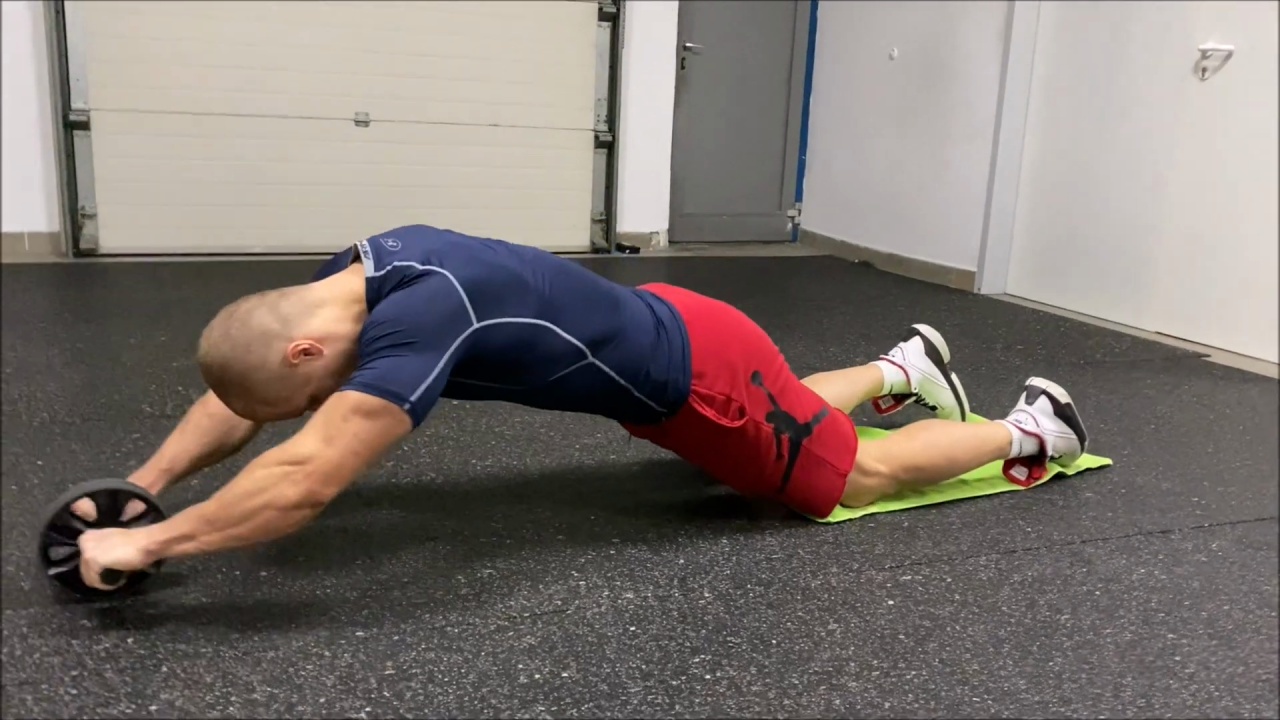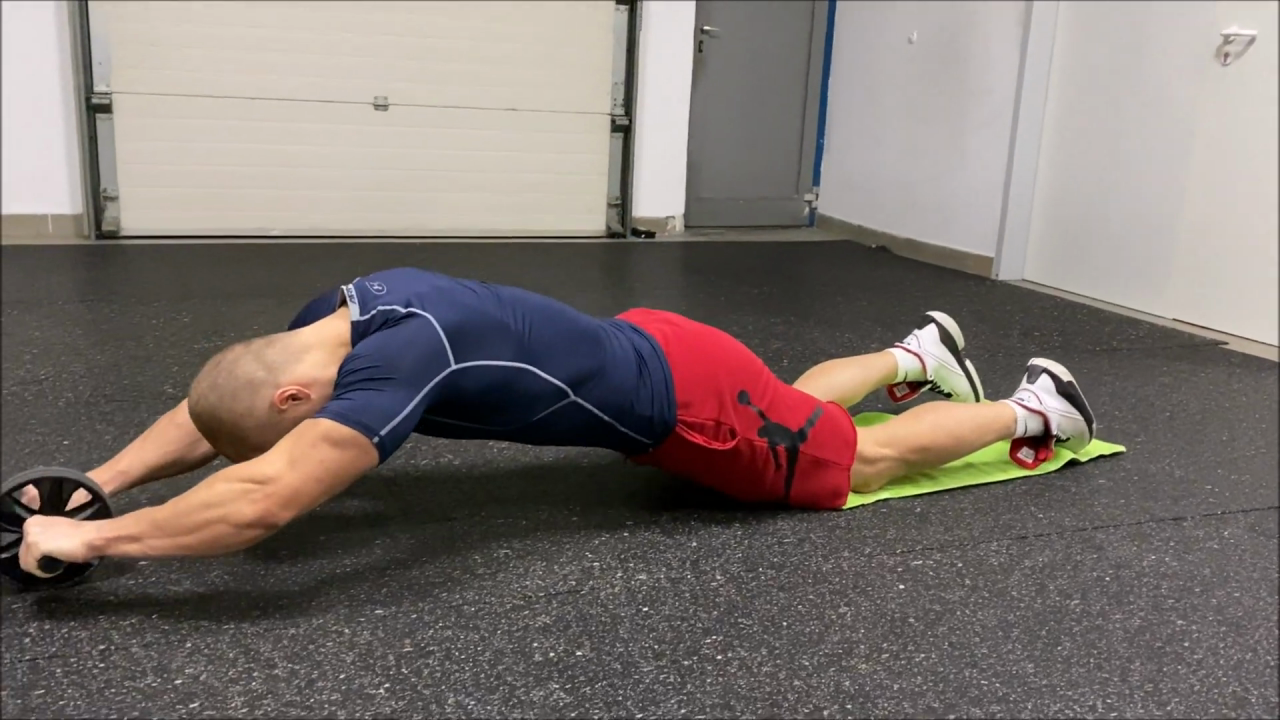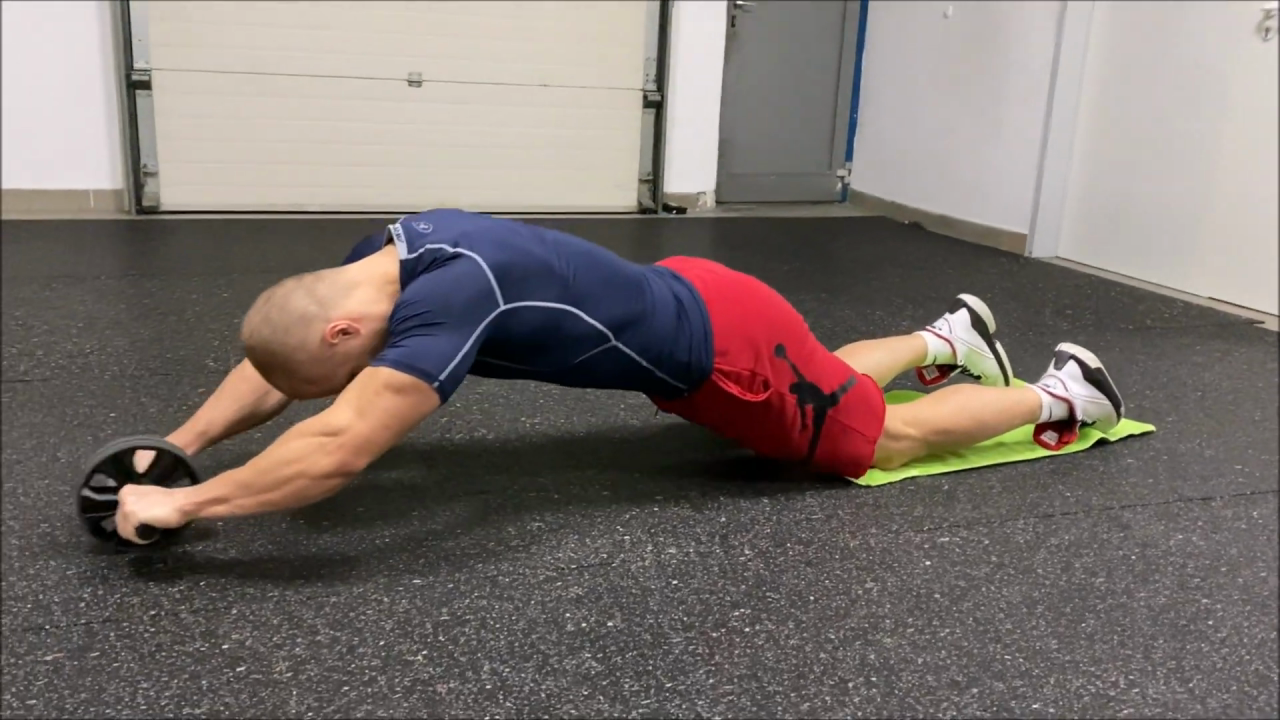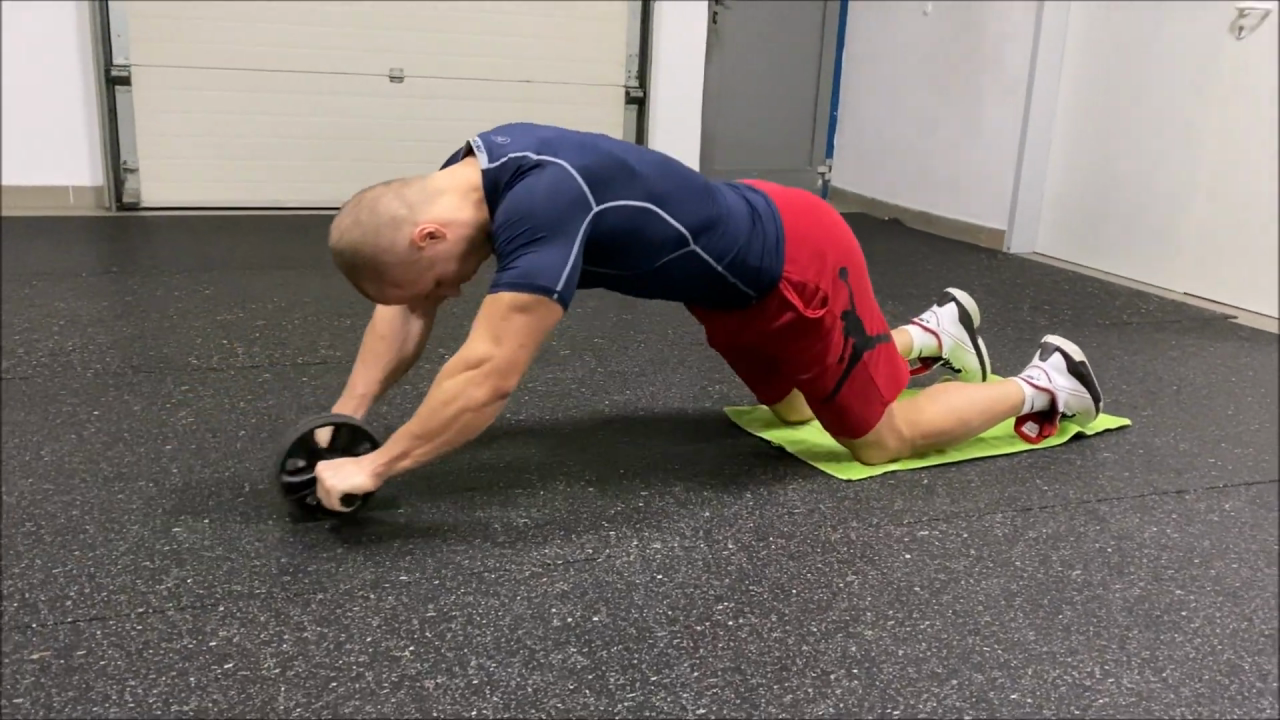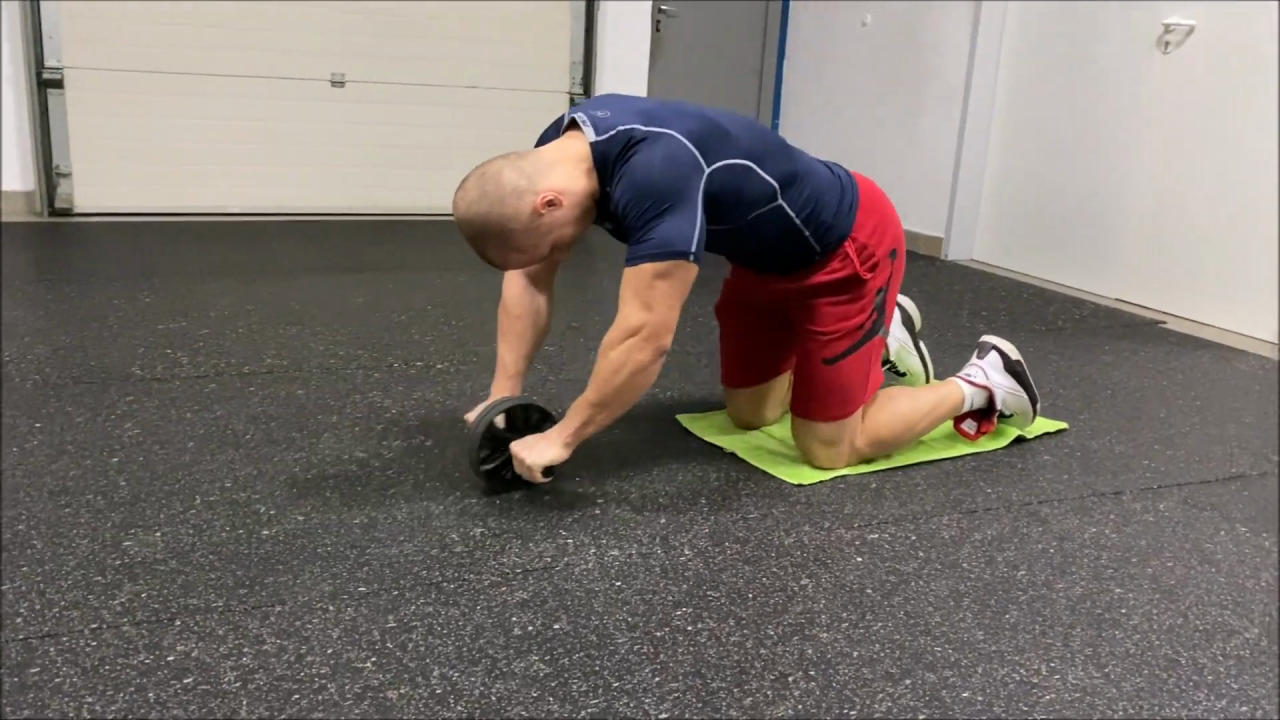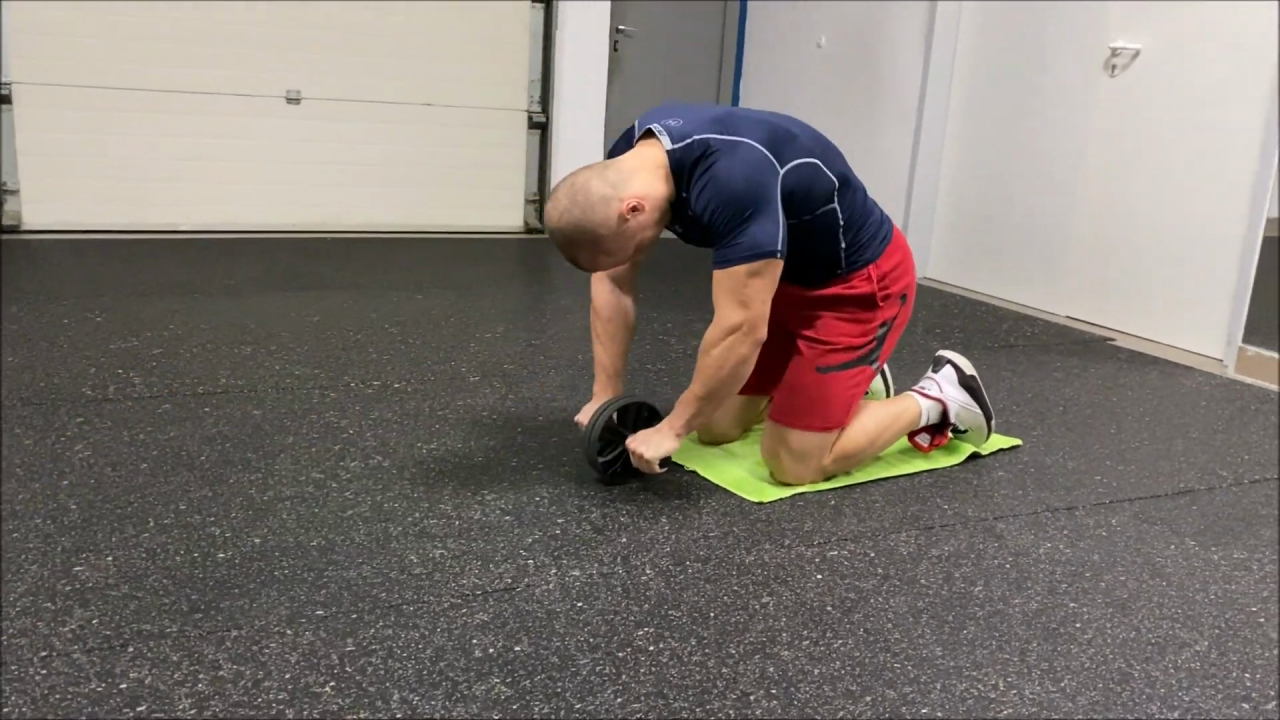
dt=0.5s
person 1, frame 1
left shoulder: (416, 311)
right shoulder: (347, 281)
left elbow: (308, 479)
right elbow: (239, 395)
left wrist: (149, 544)
right wrist: (141, 485)
left hip: (697, 368)
right hip: (653, 335)
left knee: (854, 475)
right knee: (788, 428)
left ankle: (1029, 429)
right ankle: (901, 367)
person 1, frame 2
left shoulder: (397, 356)
right shoulder: (341, 313)
left elbow: (267, 498)
right elbow: (208, 410)
left wrist: (90, 538)
right wrist: (97, 480)
left hip: (683, 398)
right hip: (645, 353)
left knee: (863, 458)
right knee: (801, 407)
left ankle: (1034, 410)
right ankle: (918, 353)
person 1, frame 3
left shoulder: (447, 299)
right shoulder: (386, 256)
left elbow: (337, 448)
right elbow: (276, 359)
left wrist: (182, 504)
right wrist: (179, 441)
left hip: (722, 346)
right hip: (685, 301)
left knee: (887, 436)
right knee: (828, 386)
left ankle: (1057, 391)
right ankle: (948, 336)
person 1, frame 4
left shoulder: (537, 203)
right shoulder: (466, 175)
left elbow: (488, 376)
right elbow: (407, 312)
left wrist: (374, 470)
right wrist: (349, 415)
left hip: (798, 265)
right hip: (745, 257)
left knee: (877, 438)
right knee: (795, 409)
left ankle: (1043, 386)
right ankle: (933, 331)
person 1, frame 5
left shoulder: (655, 174)
right shoulder: (557, 155)
left elbow: (645, 337)
right elbow: (527, 283)
left wrist: (561, 439)
right wrist: (503, 395)
left hip: (847, 246)
right hip: (773, 250)
left knee: (826, 448)
right knee: (750, 413)
left ankle: (979, 386)
right ankle: (881, 341)
person 1, frame 6
left shoulder: (733, 179)
right shoulder: (627, 162)
left elbow: (741, 329)
right elbow: (611, 284)
left wrist: (671, 429)
right wrist: (604, 395)
left hip: (860, 280)
right hip: (783, 275)
left knee: (793, 462)
right knee: (714, 427)
left ankle: (933, 400)
right ankle: (842, 370)
